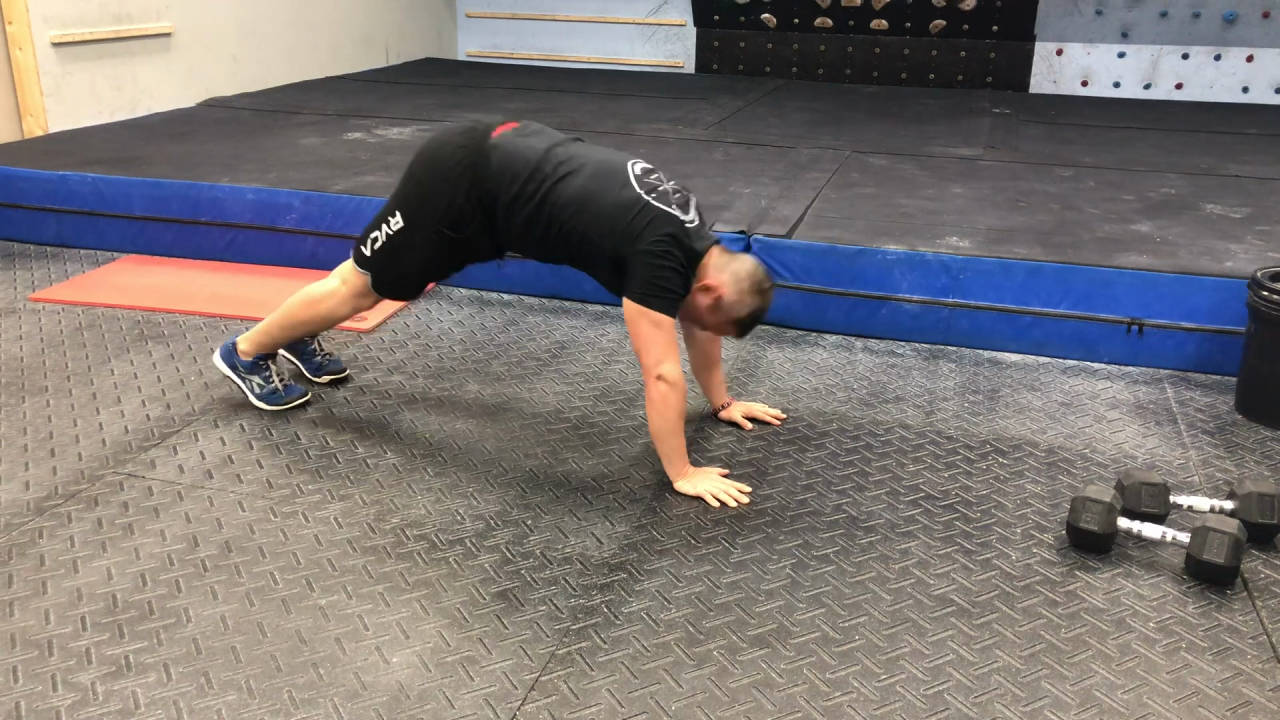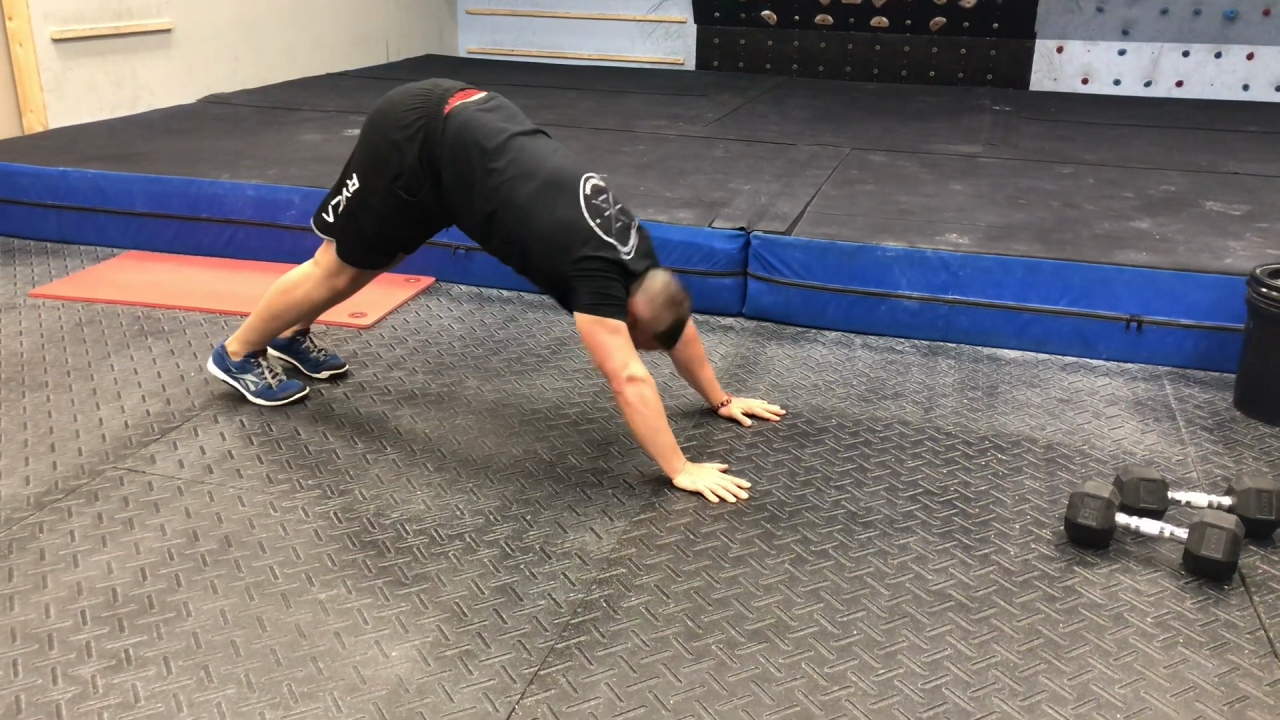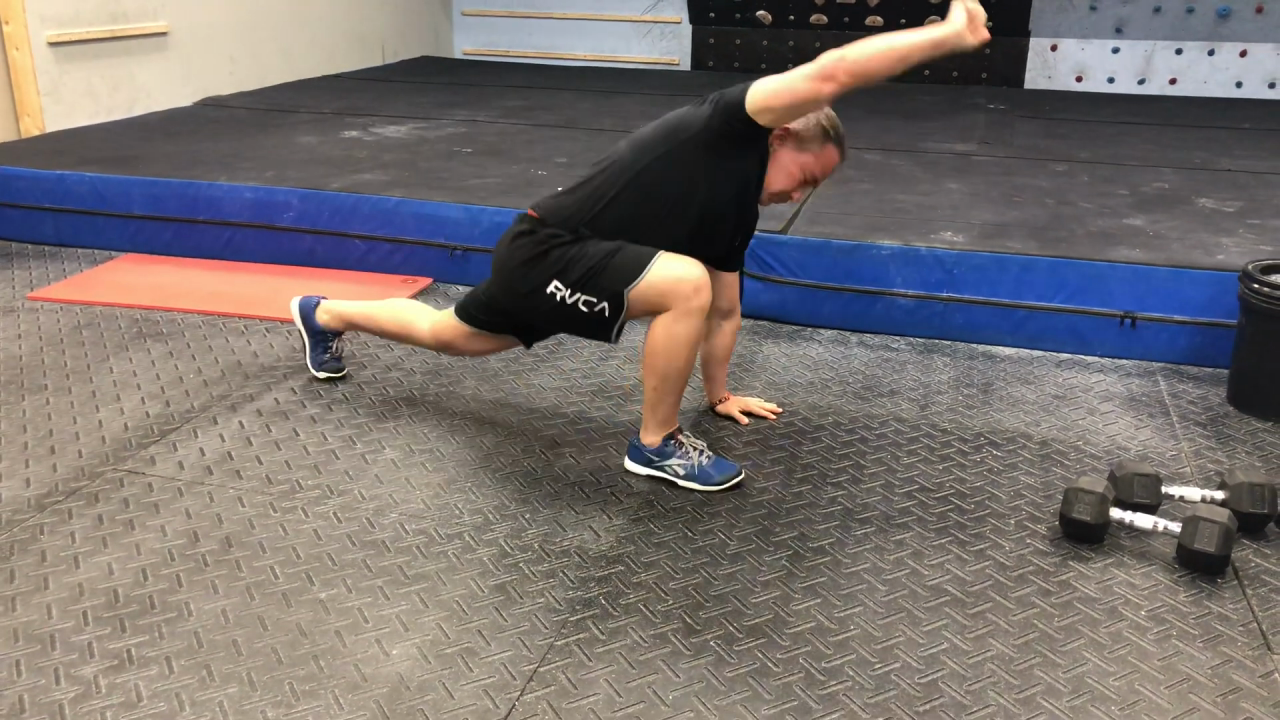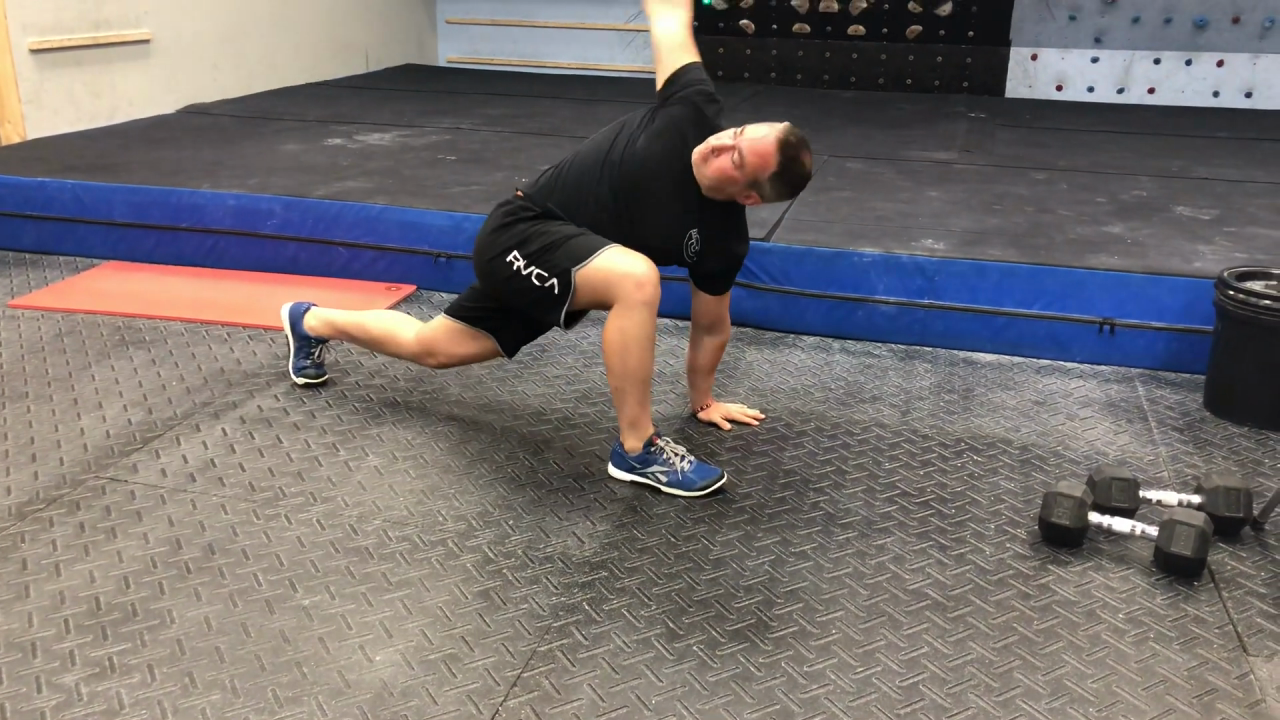
dt=1s
person 1, frame 1
left shoulder: (689, 239)
right shoulder: (662, 256)
left elbow: (698, 323)
right elbow: (661, 373)
left wrist: (721, 401)
right wrist: (682, 474)
left hip: (496, 158)
right hip: (466, 179)
left knee: (385, 270)
right knee: (366, 282)
left ankle: (298, 336)
right ankle: (246, 351)
person 1, frame 2
left shoulder: (629, 250)
right shoulder: (596, 267)
left elbow: (678, 325)
right elbow: (628, 378)
left wrist: (720, 398)
right wrist: (681, 470)
left hip: (462, 118)
right hip: (417, 138)
left knee: (376, 257)
right knee: (342, 265)
left ankle: (292, 334)
right ankle: (237, 353)
person 1, frame 3
left shoulder: (739, 212)
right shoulder: (726, 129)
left elbow: (724, 311)
right elbow: (831, 75)
left wrist: (719, 392)
left hip: (554, 264)
right hip: (544, 254)
left knee: (450, 334)
right knee: (685, 285)
left ankle: (323, 315)
right ankle: (655, 444)
person 1, frame 4
left shoulder: (725, 239)
right shoulder: (694, 112)
left elbow: (710, 325)
left wrist: (703, 399)
left hip: (552, 269)
right hip: (518, 232)
left knee: (428, 348)
right knee: (636, 278)
left ankle: (310, 322)
right ankle: (637, 450)
